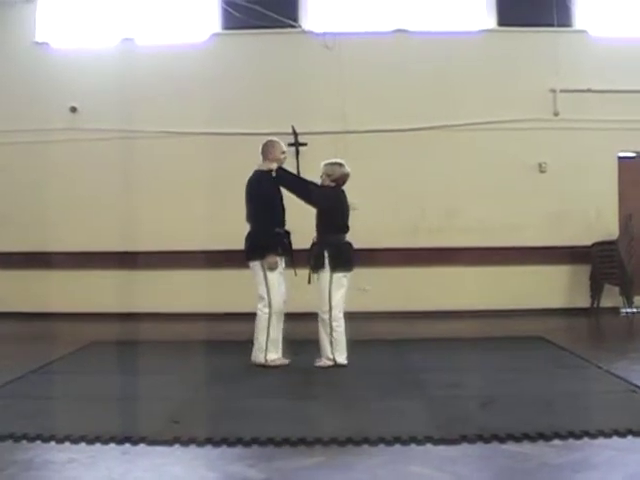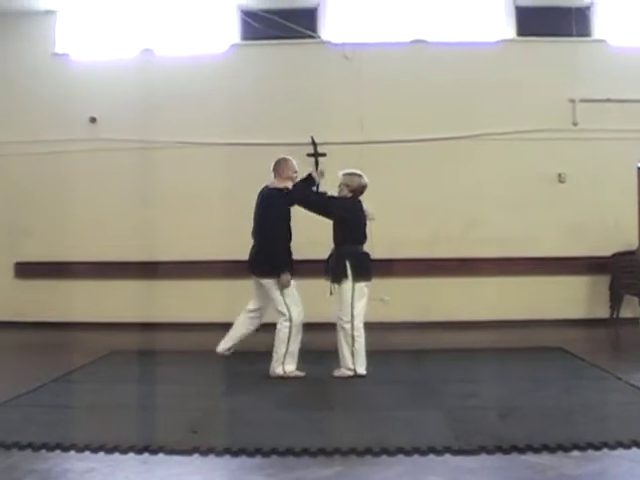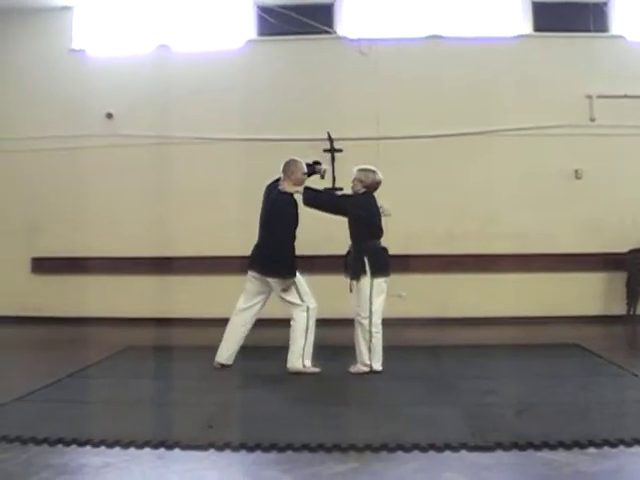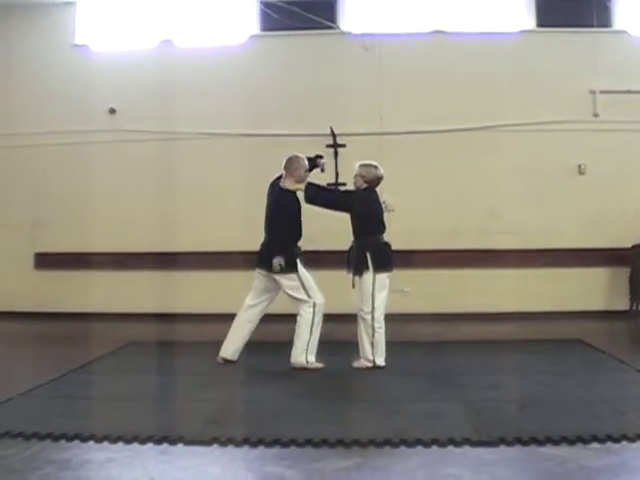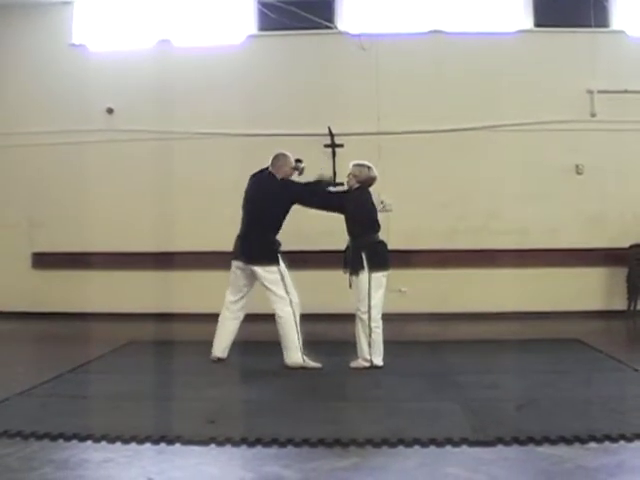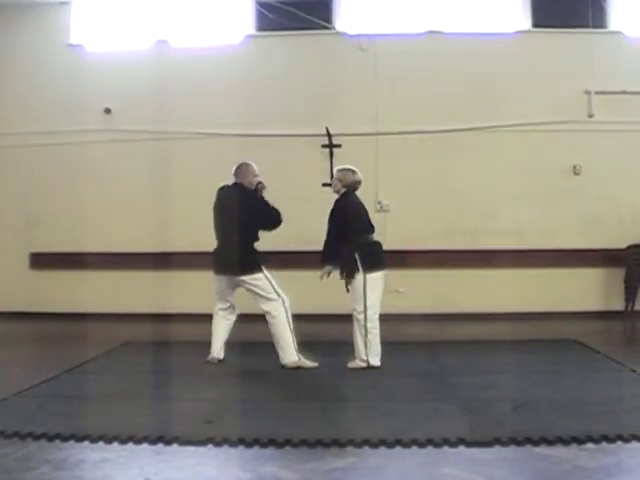
dt=0.5s
person 1, frame 1
left shoulder: (266, 179)
right shoulder: (260, 180)
right elbow: (260, 220)
right wrist: (269, 252)
left hip: (271, 248)
right hip: (264, 251)
left knee: (277, 301)
right knee: (271, 303)
left ankle: (272, 352)
right ankle: (263, 355)
person 1, frame 2
left shoulder: (269, 193)
right shoulder: (274, 198)
left elbow: (288, 198)
right elbow: (277, 236)
right wrist: (284, 270)
left hip: (261, 262)
right hip: (270, 265)
left knee: (257, 308)
right knee: (292, 314)
left ankle: (226, 346)
right ankle: (282, 367)
person 1, frame 3
left shoulder: (273, 187)
right shoulder: (286, 202)
left elbow: (296, 169)
right elbow: (286, 241)
left wrist: (315, 167)
right wrist: (289, 273)
left hip: (259, 261)
right hip: (275, 264)
left knee: (245, 308)
right knee: (305, 307)
left ankle: (223, 357)
right ankle: (298, 362)
person 1, frame 4
left shoulder: (277, 184)
right shoulder: (288, 200)
left elbow: (297, 165)
right elbow: (280, 231)
left wrist: (315, 161)
right wrist: (279, 255)
left hip: (267, 257)
right hip: (283, 259)
left knee: (253, 305)
right knee: (313, 302)
left ankle: (227, 353)
right ankle: (302, 358)
person 1, frame 5
left shoulder: (256, 179)
right shoulder: (282, 187)
left elbow: (270, 175)
right elbow: (308, 193)
left wrist: (294, 168)
right wrist: (324, 180)
left hip: (242, 251)
right hip: (265, 253)
left knee: (234, 301)
right knee: (286, 303)
left ankle: (218, 351)
right ankle: (295, 357)
person 1, frame 6
left shoulder: (222, 194)
right shoulder: (250, 198)
right elbow: (274, 220)
left hip: (222, 261)
right hip: (245, 262)
left knee: (223, 307)
right knee: (277, 304)
left ankle: (215, 353)
right ankle: (291, 357)
person 2, frame 1
left shoulder: (332, 196)
right shoulder: (334, 196)
left elbow: (303, 188)
right elbow: (307, 188)
left wrist: (276, 170)
right wrist: (276, 171)
left hip: (332, 258)
right hip: (334, 256)
left knee: (330, 310)
right knee: (329, 309)
left ankle: (336, 356)
right ankle: (333, 354)
person 2, frame 2
left shoulder: (349, 207)
right shoulder: (348, 207)
left elbow: (318, 202)
right elbow: (323, 202)
left wrist: (290, 188)
right wrist: (303, 183)
left hip: (352, 268)
right hip: (349, 266)
left knee: (351, 319)
right knee: (346, 319)
left ankle: (355, 367)
right ankle: (350, 365)
person 2, frame 3
left shoulder: (363, 203)
right shoulder: (363, 203)
left elbow: (331, 202)
right elbow: (335, 200)
left wrist: (302, 191)
right wrist: (304, 190)
left hip: (370, 264)
right hip: (366, 262)
left knee: (369, 315)
right knee: (363, 315)
left ankle: (372, 362)
right ankle: (367, 361)
person 2, frame 4
left shoulder: (364, 199)
right shoulder: (365, 199)
left elbow: (333, 199)
right elbow: (336, 196)
left wrist: (302, 187)
right wrist: (304, 187)
left hip: (373, 260)
right hip: (369, 258)
left knee: (371, 311)
right knee: (366, 311)
left ankle: (375, 358)
right ankle: (370, 356)
person 2, frame 5
left shoulder: (353, 197)
right shoulder: (360, 197)
left elbow: (322, 201)
right elbow: (330, 199)
left hip: (368, 259)
right hip: (369, 257)
left knee: (368, 311)
right knee: (365, 310)
left ankle: (372, 358)
right ankle: (368, 356)
person 2, frame 6
left shoulder: (343, 204)
right shoulder: (351, 202)
left elbow: (335, 235)
left wrist: (329, 262)
right wrist: (344, 264)
left hip: (364, 262)
right hip: (368, 259)
left knee: (365, 312)
right knee: (363, 311)
left ankle: (370, 358)
right ankle: (366, 356)
